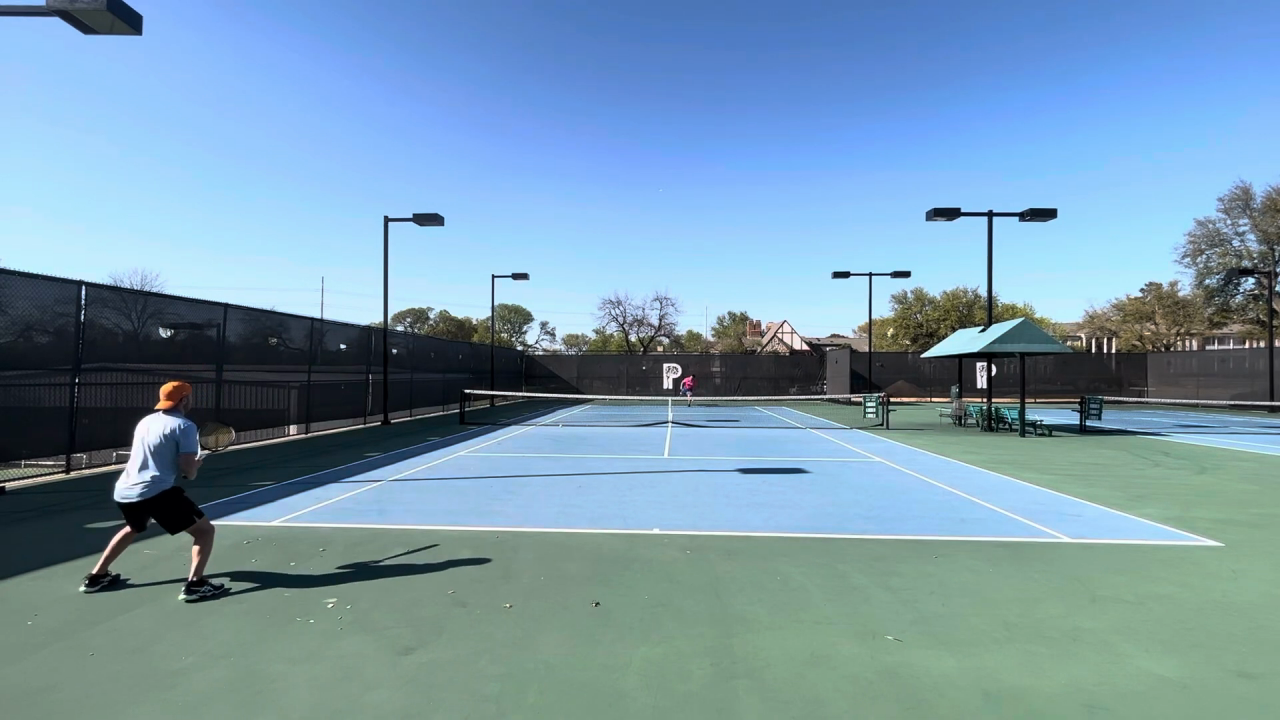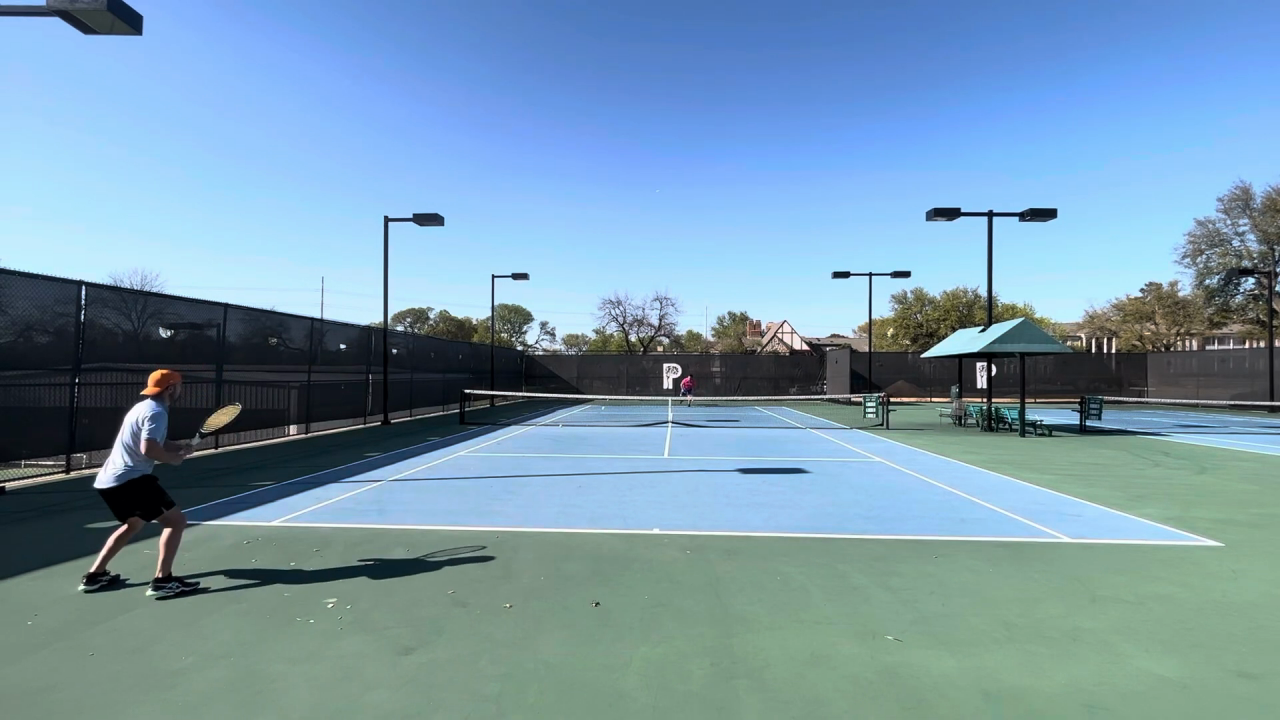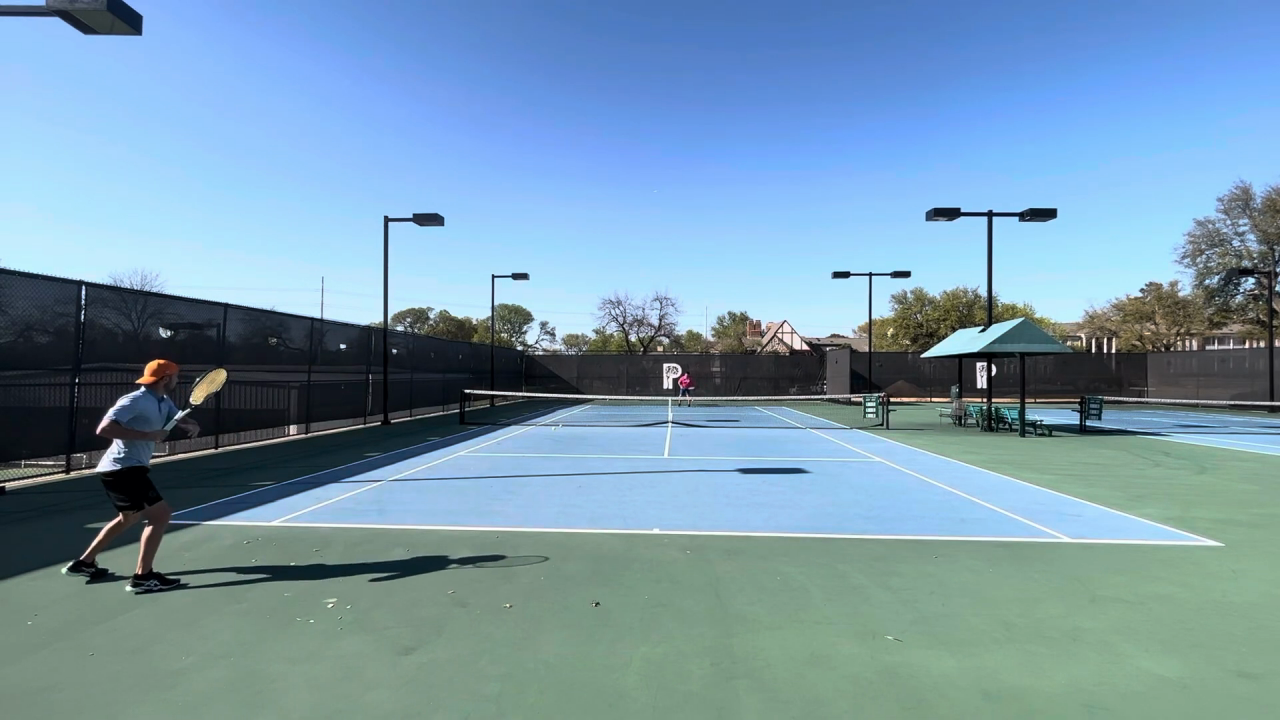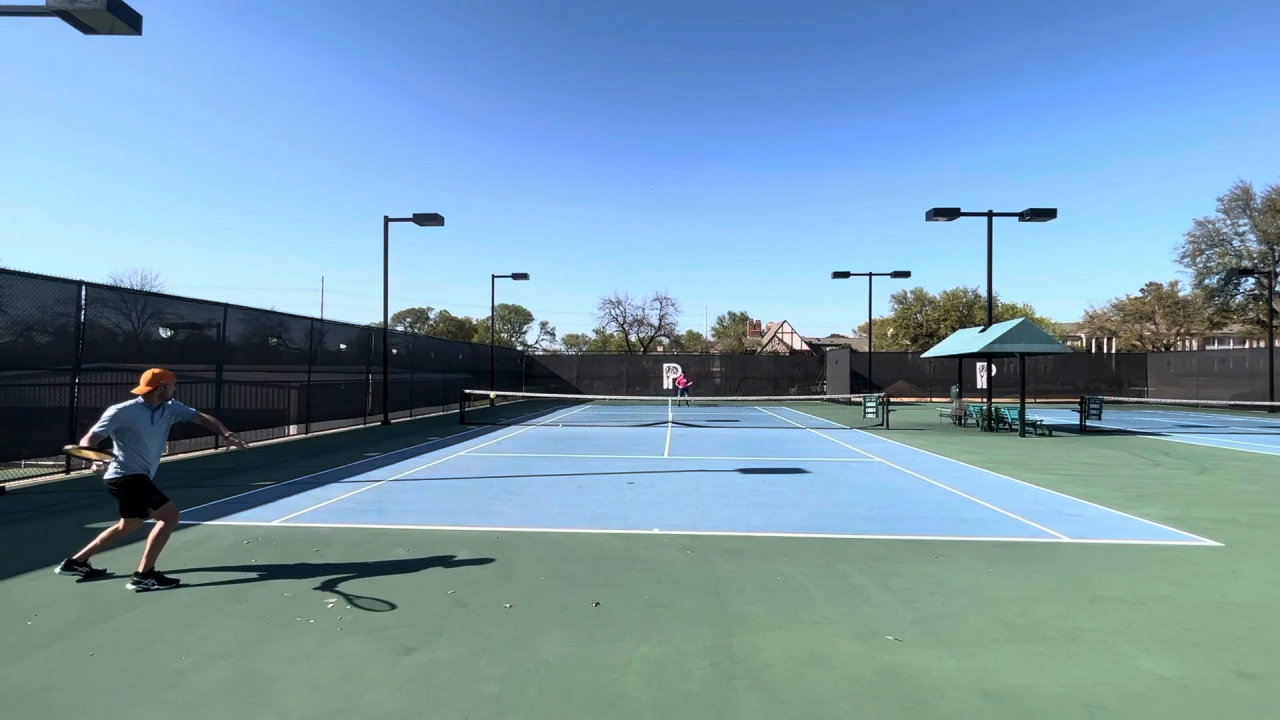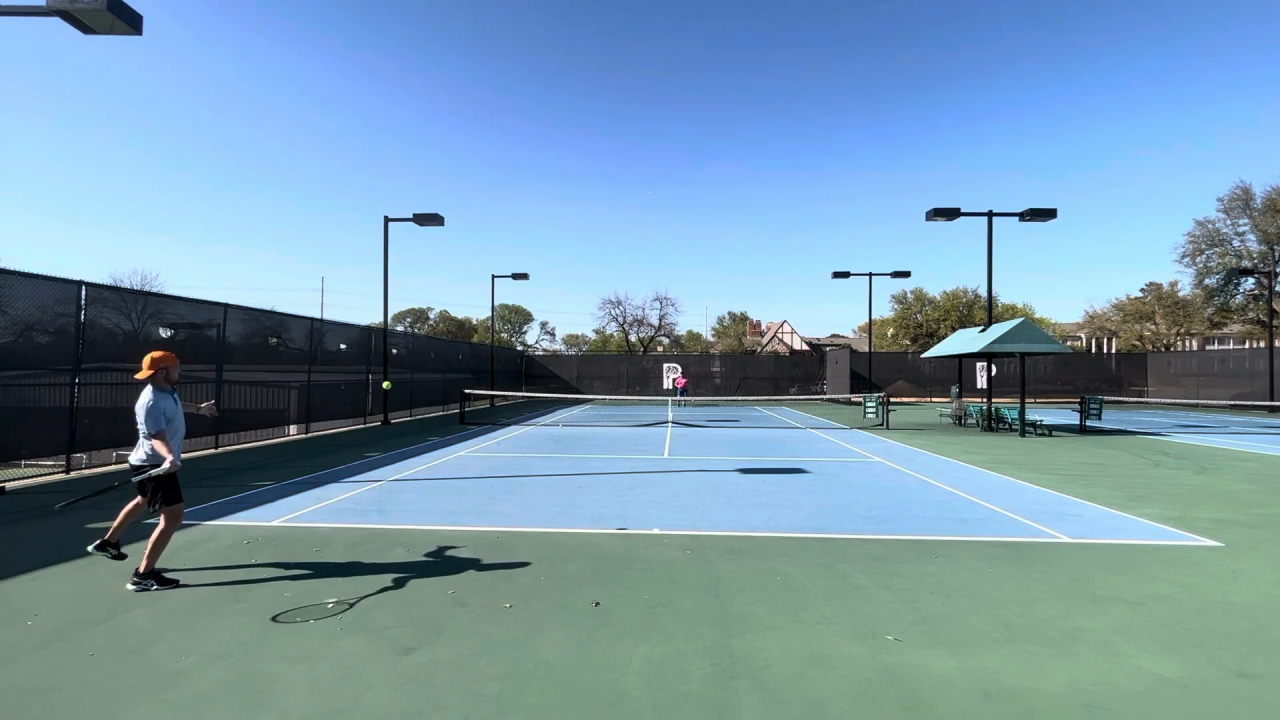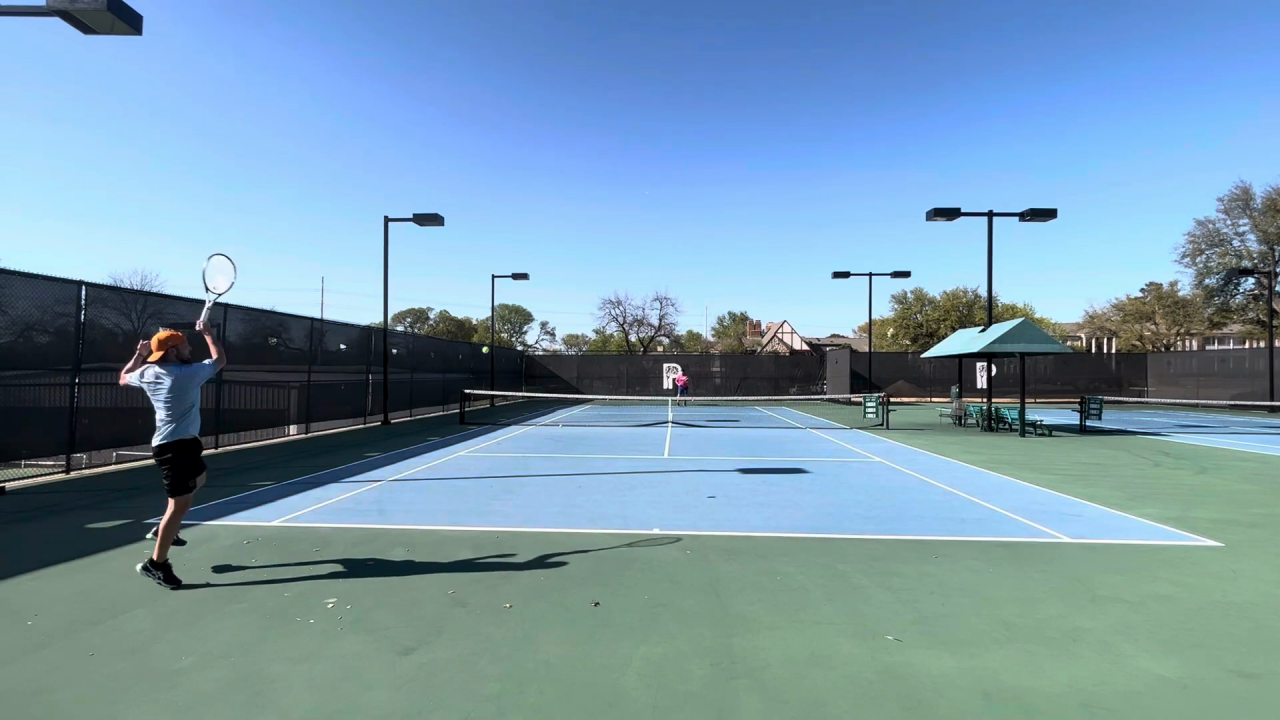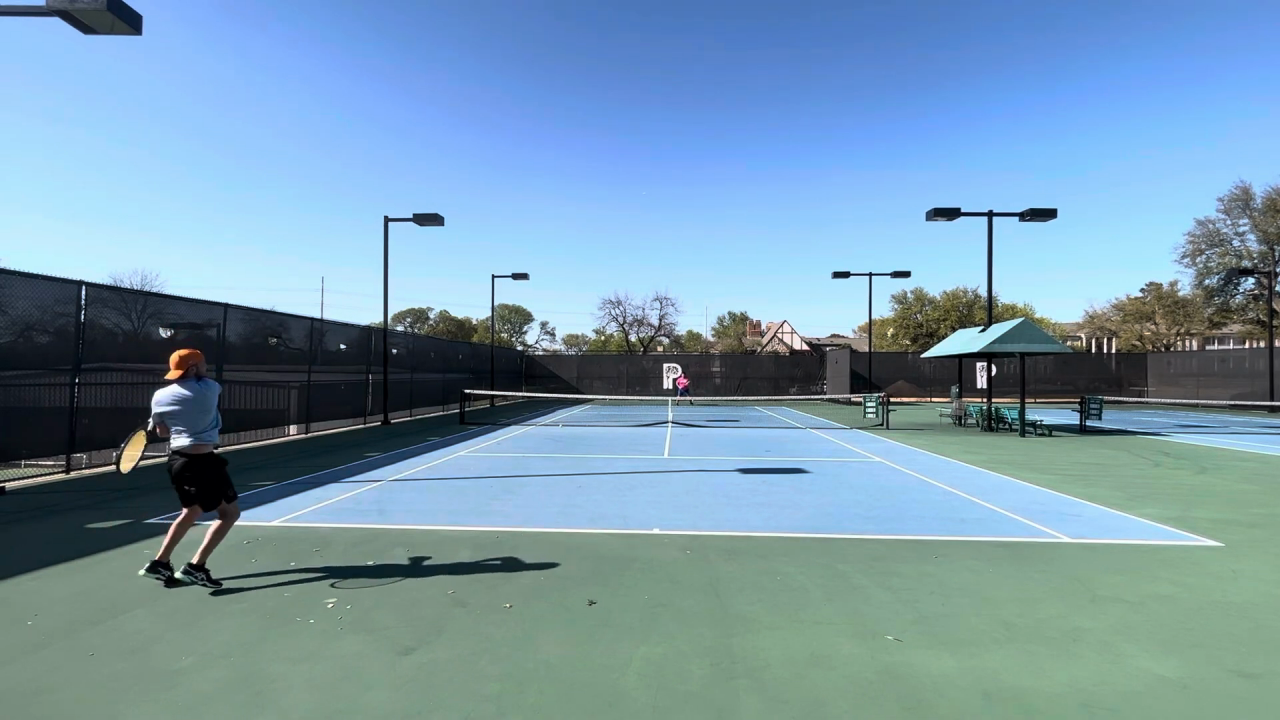
dt=0.2s
person 1, frame 1
left shoulder: (146, 422)
right shoulder: (185, 427)
right elbow: (187, 470)
left wrist: (188, 466)
right wrist: (193, 468)
left hip: (124, 494)
right hip: (157, 493)
left knee: (134, 528)
right knee: (205, 530)
left ankle: (96, 576)
right ankle: (195, 583)
person 1, frame 2
left shoulder: (145, 409)
right shoulder: (156, 412)
left elbow: (150, 449)
right elbow: (148, 450)
left wrist: (180, 451)
right wrist: (177, 456)
left hip: (108, 482)
right hip: (130, 480)
left knee: (133, 524)
right knee: (176, 521)
left ankle: (95, 574)
right ankle: (162, 579)
person 1, frame 3
left shoulder: (163, 401)
right shoulder: (134, 400)
left elbow: (184, 420)
right elbow: (104, 429)
left wrist: (191, 425)
right wrist: (144, 434)
left hip: (131, 470)
right hip: (121, 469)
left knee: (128, 518)
right knee: (161, 515)
left ankle: (84, 563)
right ankle: (143, 577)
person 1, frame 4
left shoulder: (171, 407)
right shoulder: (120, 412)
left elbow: (203, 418)
right elbow: (87, 440)
left wrist: (227, 433)
right wrist: (96, 461)
left hip: (137, 478)
right hip: (126, 478)
left knee: (127, 526)
right knee: (170, 516)
left ankle: (75, 563)
right ankle: (143, 575)
person 1, frame 5
left shoulder: (169, 390)
right shoulder: (151, 403)
left elbow: (178, 406)
right elbow: (158, 438)
left wrist: (198, 408)
right wrist: (169, 457)
left hip: (153, 462)
right hip: (152, 463)
left knee: (143, 502)
right knee: (172, 517)
left ankle: (107, 541)
right ankle: (144, 575)
person 1, frame 6
left shoulder: (146, 374)
right shoulder: (192, 372)
left elbow: (123, 379)
right elbow: (220, 361)
left wrist: (140, 354)
right wrist: (208, 332)
left hip: (165, 444)
right hip: (180, 445)
left knee: (198, 477)
right knee: (181, 502)
left ankle: (164, 531)
right ankle: (156, 563)
person 1, frame 7
left shoulder: (161, 396)
right shoulder: (209, 387)
left elbow: (161, 431)
left hip: (177, 461)
right hip: (203, 460)
left knee: (191, 511)
right knee: (230, 513)
left ankle: (159, 563)
right ankle: (196, 566)
